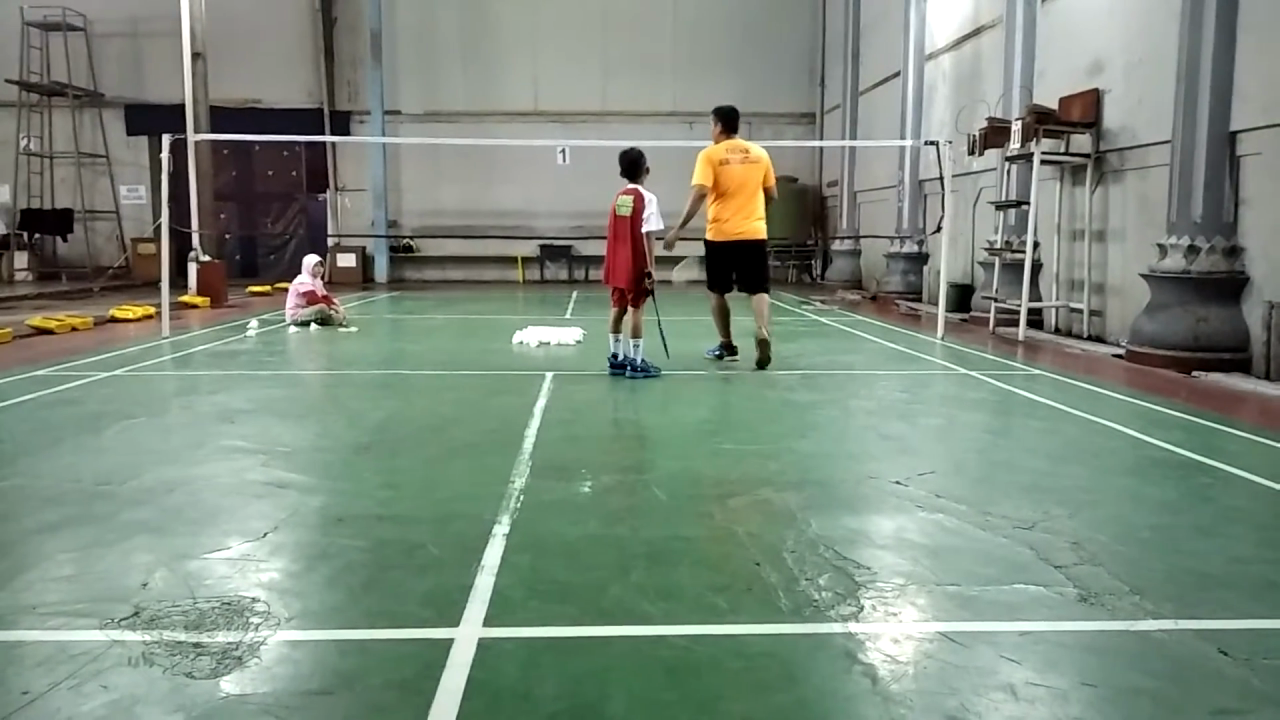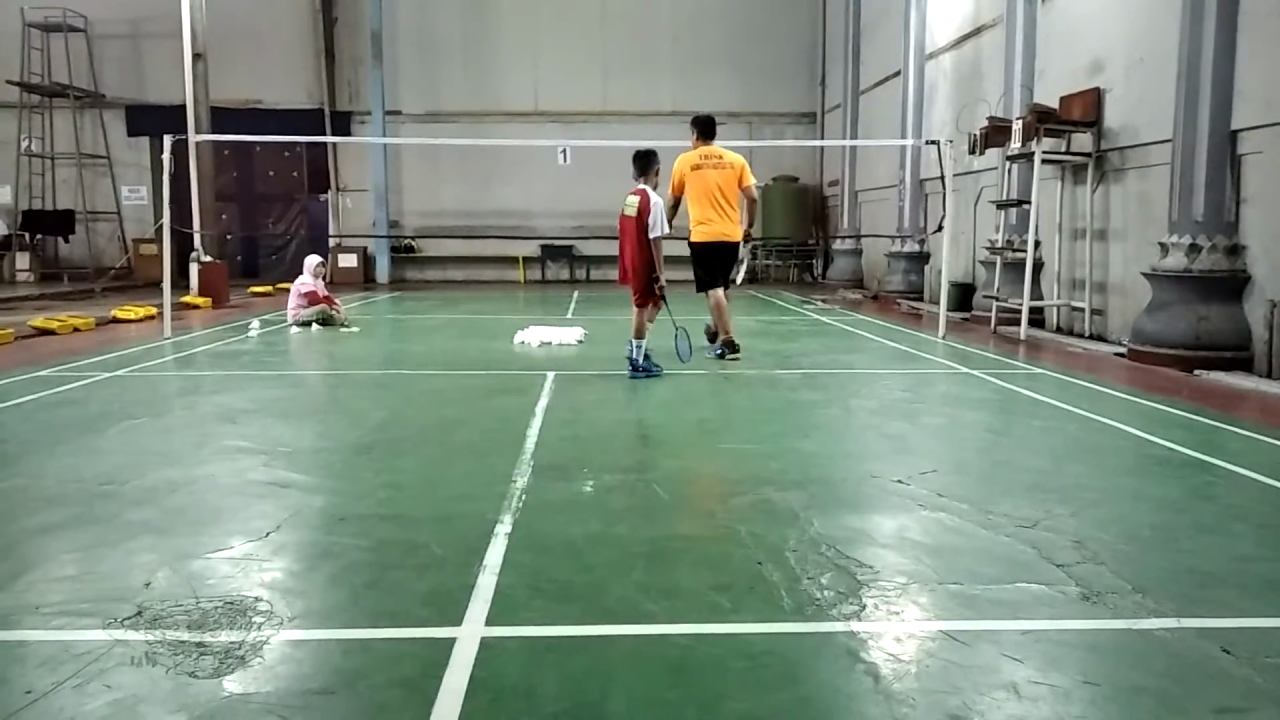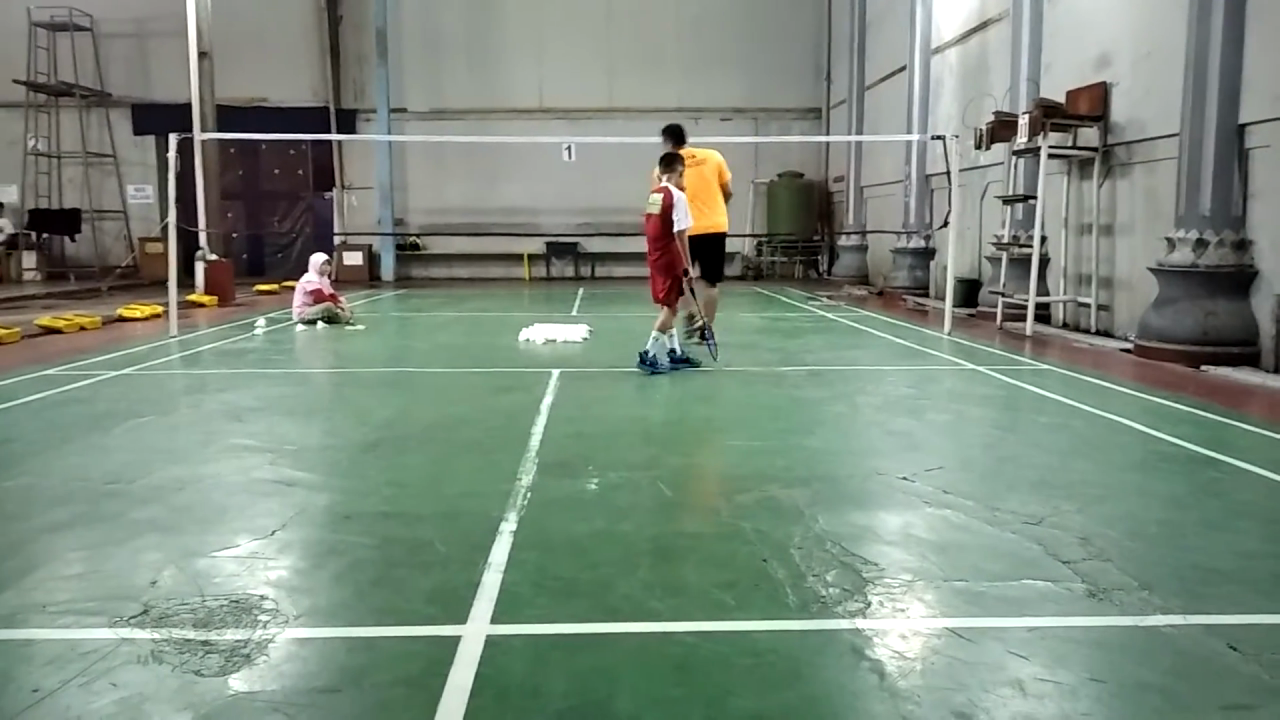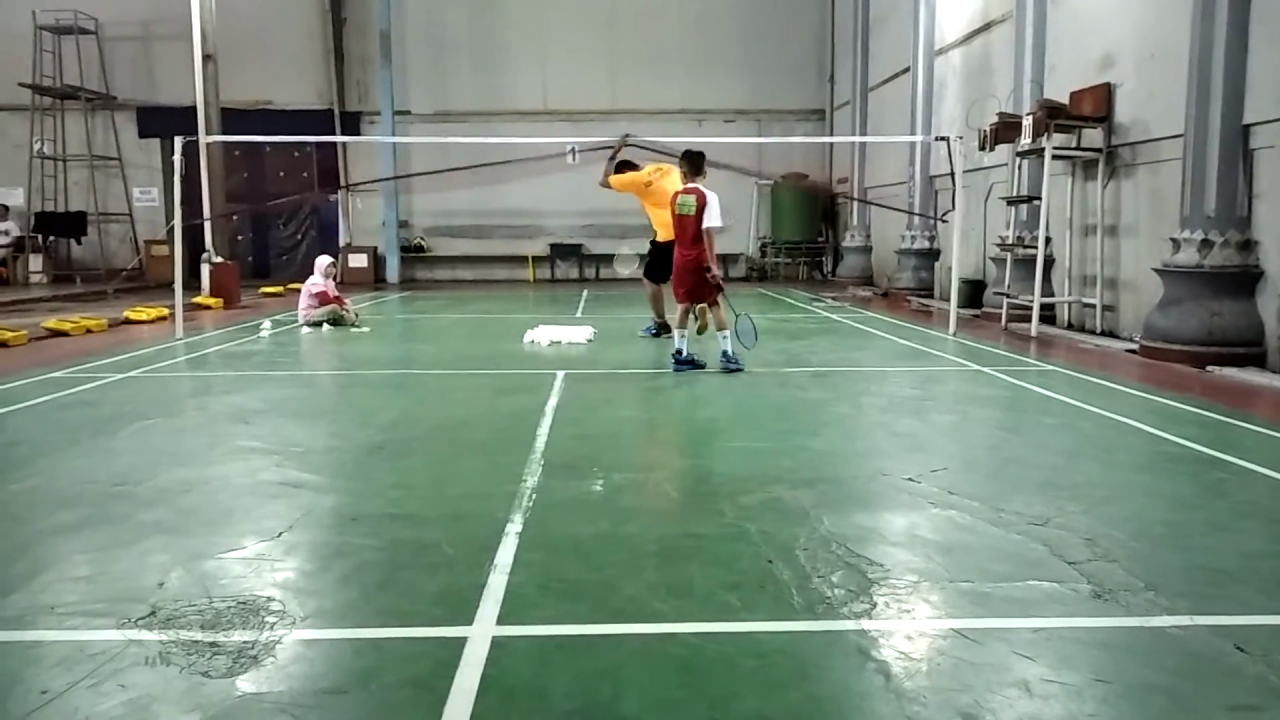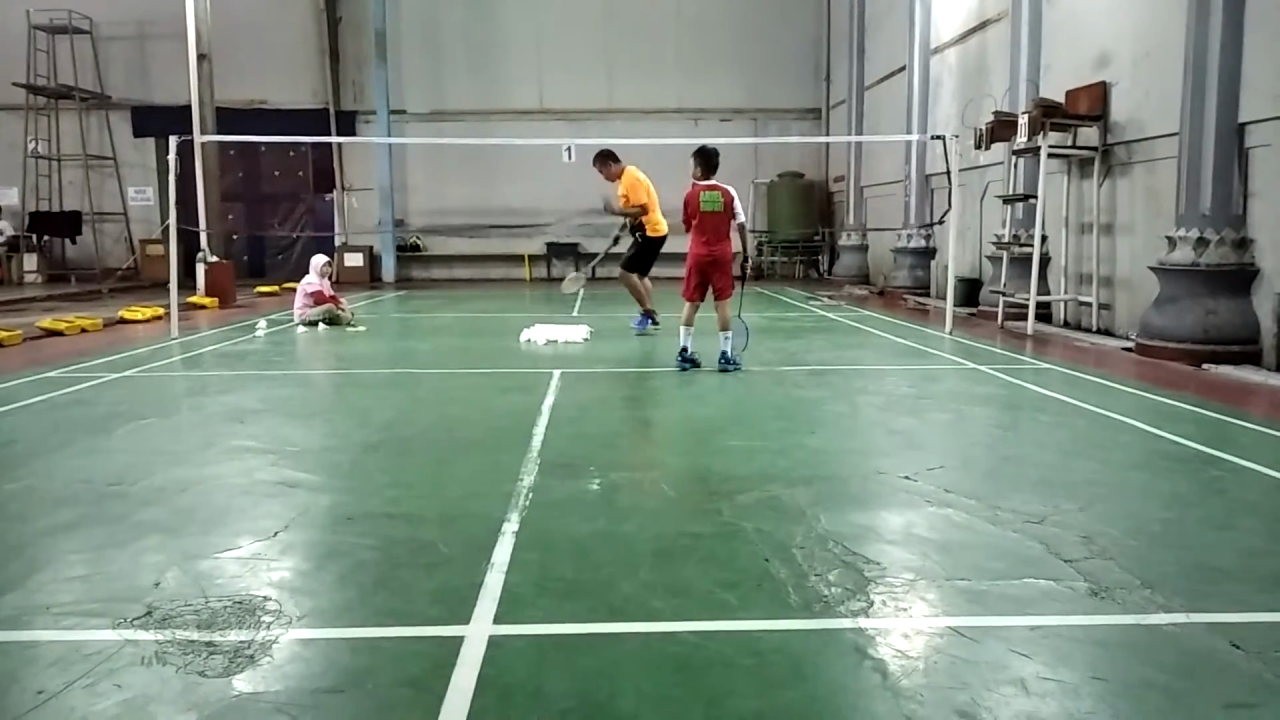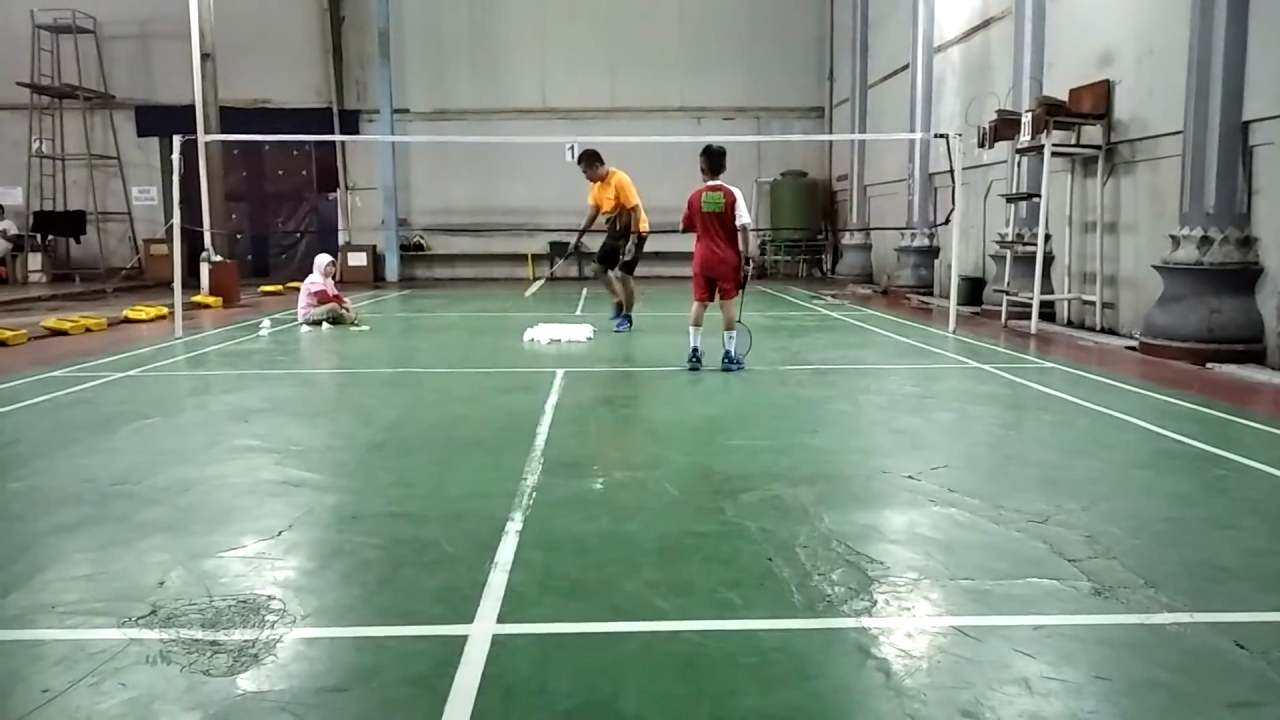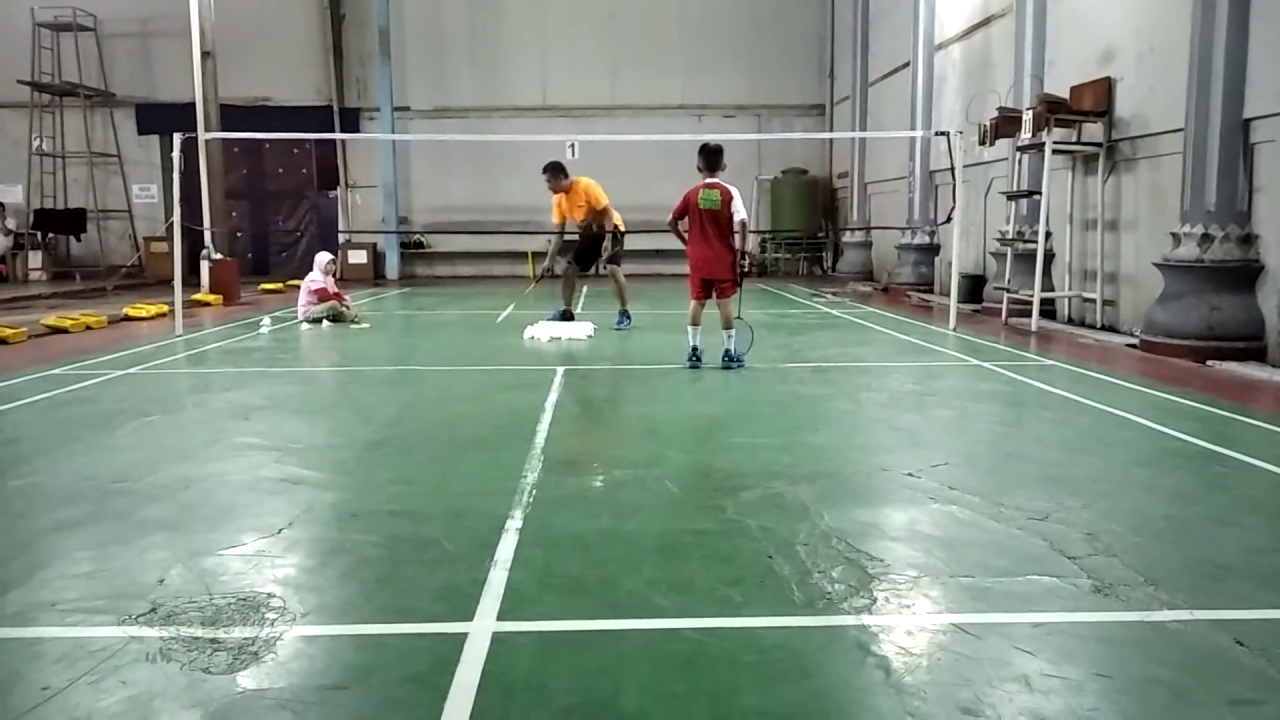
dt=0.4s
person 1, frame 1
left shoulder: (618, 197)
right shoulder: (647, 199)
left elbow: (613, 232)
right elbow: (648, 235)
right wrist: (650, 268)
left hip: (617, 265)
right hip: (635, 266)
left knee: (618, 309)
right knee: (635, 310)
left ankle: (616, 359)
right ankle: (636, 363)
person 1, frame 2
left shoulder: (629, 197)
right shoulder: (654, 200)
left elbow: (622, 230)
right elbow: (655, 240)
right wrist: (660, 274)
left hip: (631, 263)
right hip: (644, 265)
left knee: (653, 303)
right knee: (642, 309)
left ankle: (638, 349)
right ankle: (638, 363)
person 1, frame 3
left shoulder: (653, 195)
right shoulder: (677, 196)
right elbow: (679, 234)
right wrist: (686, 266)
left hip: (656, 258)
right hip: (669, 260)
left knee: (667, 306)
right knee: (670, 308)
left ankle: (674, 353)
right ankle: (648, 355)
person 1, frame 4
left shoulder: (676, 197)
right shoulder: (708, 197)
right elbow: (708, 232)
right wrist: (712, 264)
left hip: (680, 259)
right hip: (700, 260)
left knee: (684, 305)
right knee: (714, 304)
left ankle: (680, 355)
right ankle: (726, 354)
person 1, frame 5
left shoulder: (691, 195)
right shoulder: (728, 193)
left elbow: (687, 227)
right elbow: (741, 226)
right wrist: (746, 255)
left hip: (697, 256)
right hip: (721, 256)
left knee: (692, 303)
right knee: (722, 304)
left ankle: (684, 352)
right ankle: (726, 355)
person 1, frame 6
left shoulder: (695, 196)
right shoulder: (733, 194)
left elbow: (685, 227)
right elbow: (744, 228)
right wrist: (746, 257)
left hip: (703, 258)
right hip: (728, 259)
left knee: (700, 303)
right knee: (727, 304)
left ankle: (694, 352)
right ankle: (729, 355)
person 1, frame 7
left shoulder: (692, 194)
right shoulder: (730, 192)
left elbow: (672, 222)
right elbow: (742, 223)
left wrist: (684, 240)
right wrist: (742, 251)
left hip: (698, 257)
right hip: (723, 257)
left knee: (697, 301)
right knee: (724, 303)
left ankle: (694, 351)
right ankle: (729, 353)
person 2, frame 1
left shoulder: (710, 154)
right shoulder: (760, 154)
left elbow: (699, 194)
right elbow: (771, 194)
left wrist: (678, 229)
left hip: (720, 234)
right hip: (754, 234)
left knee: (718, 292)
right knee: (758, 290)
left ankle: (727, 346)
right ankle: (762, 335)
person 2, frame 2
left shoulder: (685, 161)
right shoulder: (736, 160)
left elbow: (673, 202)
right elbow: (752, 197)
right wrist: (749, 226)
left hip: (703, 235)
right hip: (731, 235)
left knee: (713, 289)
right knee: (721, 285)
left ankle: (728, 343)
right ankle: (716, 330)
person 2, frame 3
right shoulder: (713, 156)
right elbow: (728, 192)
left hip: (687, 230)
right hip: (716, 228)
right knee: (710, 282)
left ankle: (691, 317)
right ankle: (705, 328)
person 2, frame 4
left shoulder: (635, 179)
right shoulder: (668, 169)
left elbow: (604, 182)
left wrist: (613, 155)
left hip: (669, 236)
left knee: (650, 279)
left ankle: (662, 325)
person 2, frame 5
left shoulder: (631, 178)
right shoulder: (626, 177)
left elbow: (643, 209)
left wrist: (616, 210)
left hip: (651, 232)
right hip: (650, 231)
left knee: (625, 272)
right knee: (639, 274)
left ankle: (648, 312)
right ankle: (648, 313)
person 2, frame 6
left shoulder: (620, 180)
right shoulder: (595, 184)
left elbow: (636, 211)
right elbow: (593, 212)
left wrist: (632, 240)
right wrist: (579, 236)
left hip: (634, 231)
right hip: (615, 232)
left knee: (623, 274)
right knee: (599, 267)
left ankle: (627, 315)
right ankle: (619, 302)
person 2, frame 7
left shoulder: (586, 186)
right shoulder: (558, 199)
left elbow: (607, 212)
right elbow: (558, 232)
left wrist: (608, 240)
right wrist: (550, 259)
left hip: (611, 230)
right hip: (588, 234)
left knee: (613, 269)
right knee: (570, 270)
left ankle: (624, 313)
right ankle: (566, 311)
